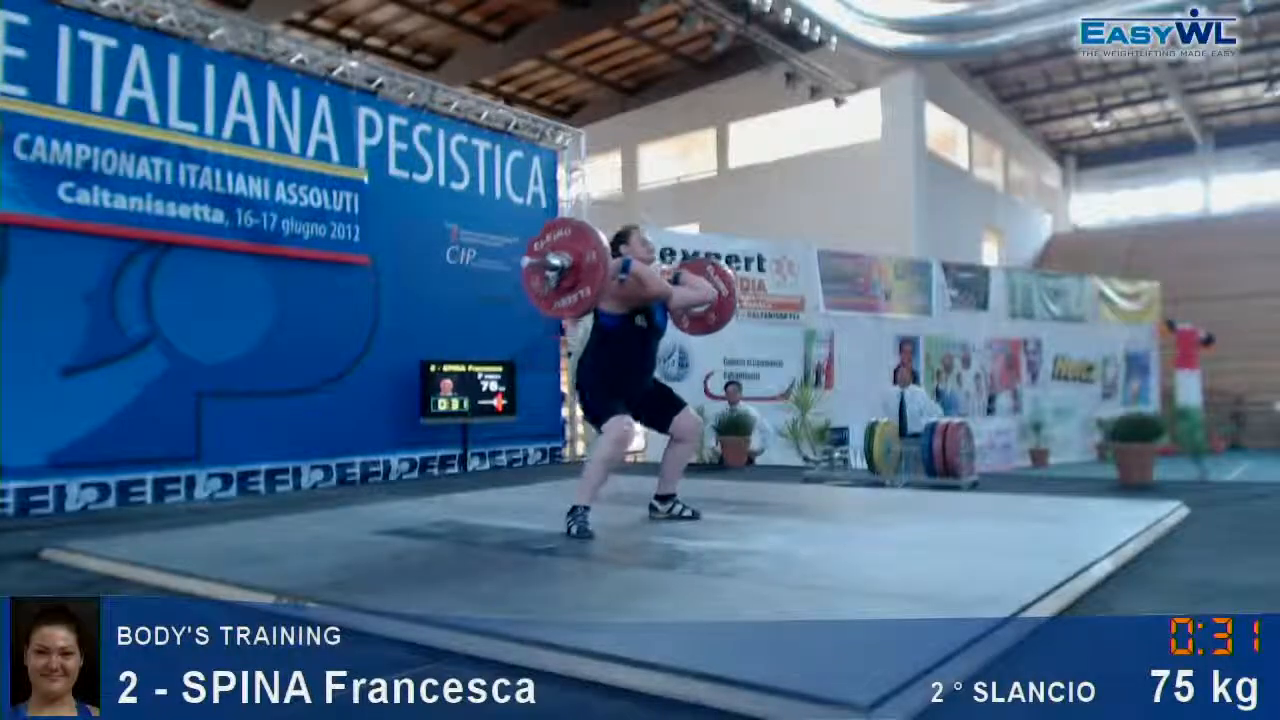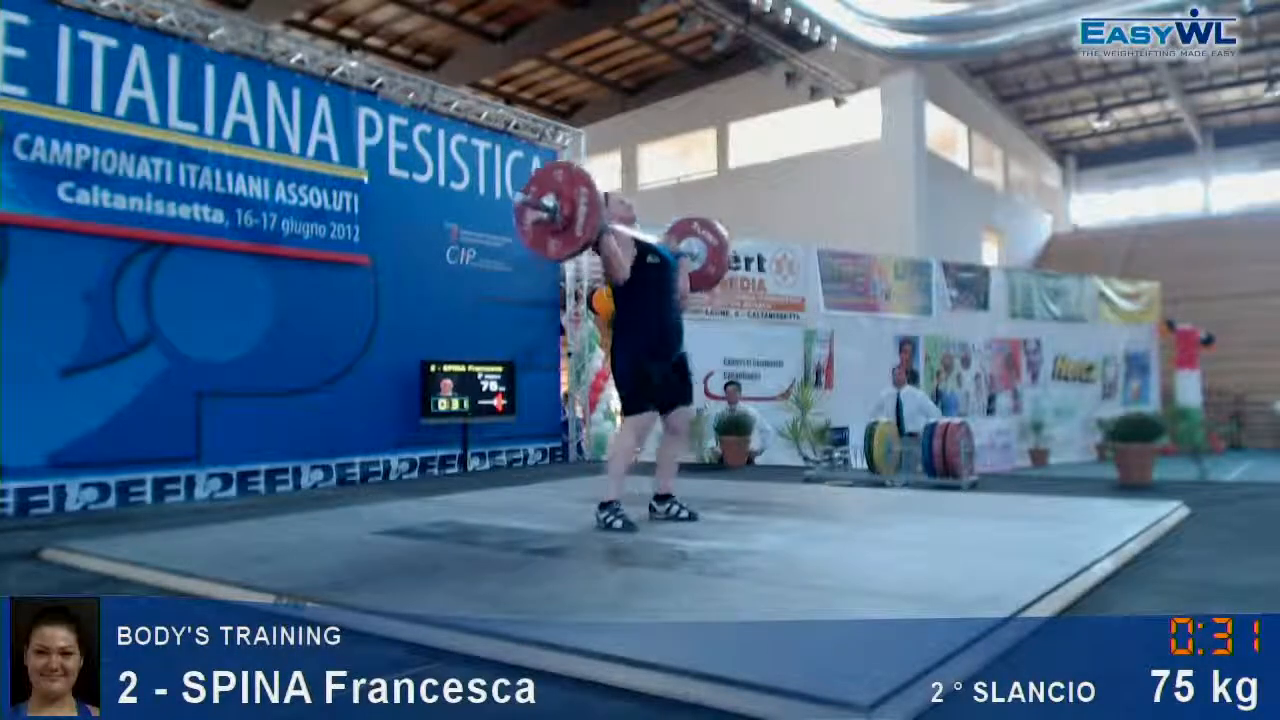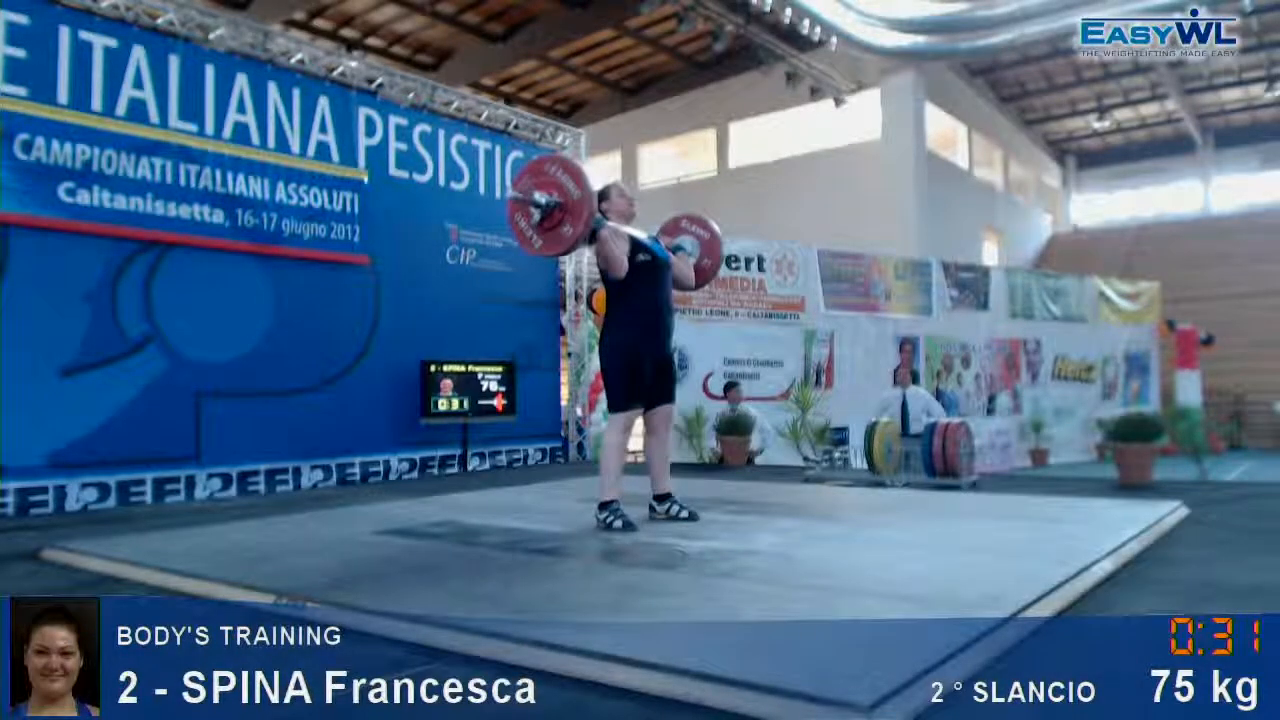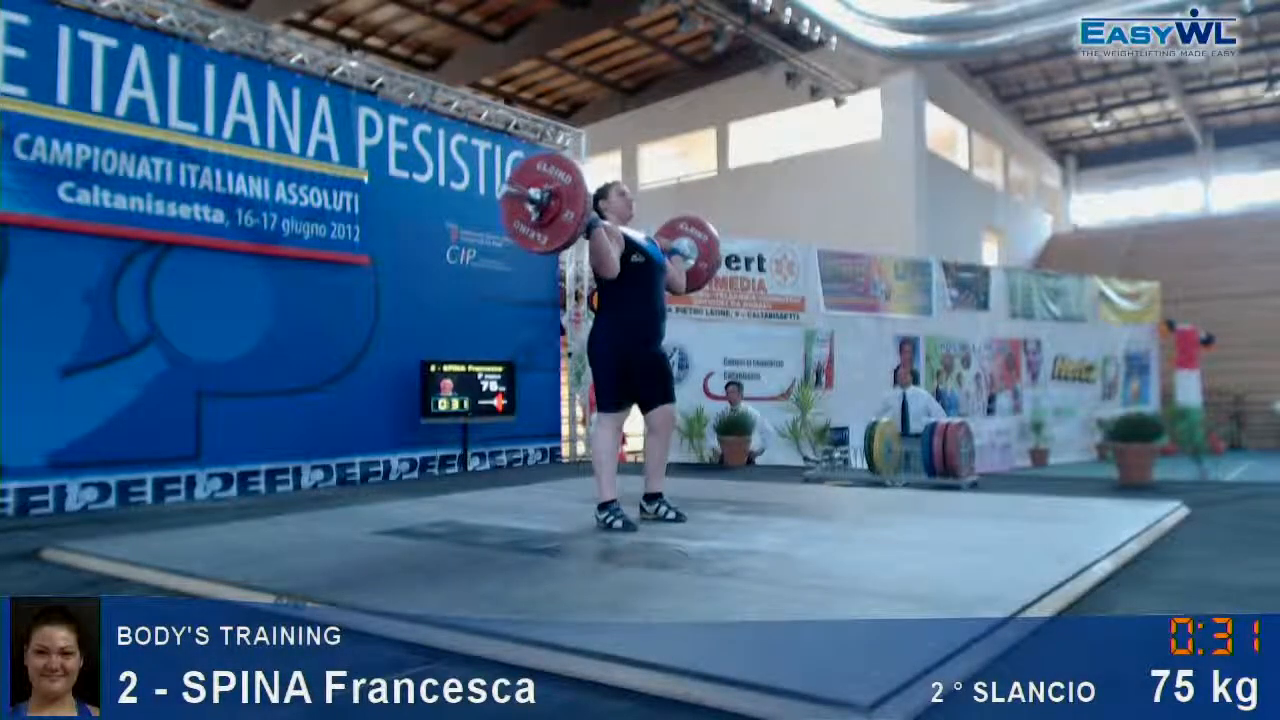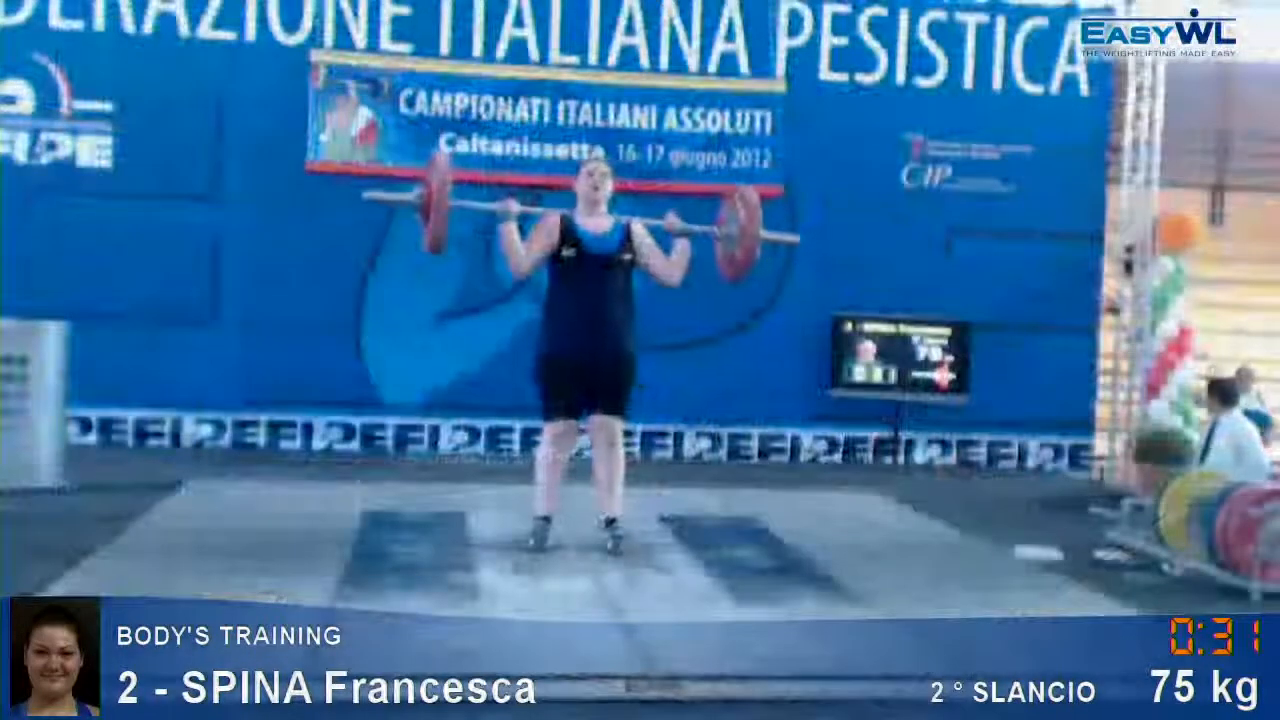
dt=1s
person 1, frame 1
left shoulder: (657, 291)
right shoulder: (620, 286)
left elbow: (708, 294)
right elbow: (659, 289)
left wrist: (681, 275)
right wrist: (626, 266)
left hip: (639, 381)
right hip: (602, 380)
left knee: (689, 426)
right knee: (619, 432)
left ankle: (663, 500)
right ankle: (578, 511)
person 1, frame 2
left shoulder: (655, 247)
right shoulder: (618, 243)
left elbow: (681, 291)
right elbow: (619, 273)
left wrist: (678, 254)
right wrist: (605, 234)
left hip: (670, 350)
right hip: (636, 349)
left knee: (679, 424)
right knee: (638, 423)
left ankle: (662, 499)
right ankle: (608, 506)
person 1, frame 3
left shoulder: (649, 242)
right shoulder: (610, 236)
left elbow: (687, 280)
right elbow: (618, 269)
left wrist: (676, 249)
right wrist: (599, 227)
left hip: (658, 345)
right hip: (625, 343)
left knee: (661, 421)
right knee: (622, 420)
left ankle: (662, 499)
right ankle: (607, 506)
person 1, frame 4
left shoulder: (649, 242)
right shoulder: (607, 234)
left elbow: (678, 285)
right elbow: (609, 269)
left wrist: (676, 253)
right wrist: (593, 227)
left hip: (649, 346)
right hip: (614, 344)
left knee: (664, 418)
right knee: (611, 419)
left ankle: (652, 498)
right ankle: (606, 505)
person 1, frame 5
left shoulder: (632, 231)
right shoulder: (555, 224)
left elbow: (671, 274)
right elbow: (520, 265)
left wrist: (680, 236)
right wrist: (508, 221)
left hip: (614, 352)
right hip: (562, 350)
left knee: (609, 433)
right knee: (558, 432)
left ankle: (612, 521)
right ankle: (542, 519)
